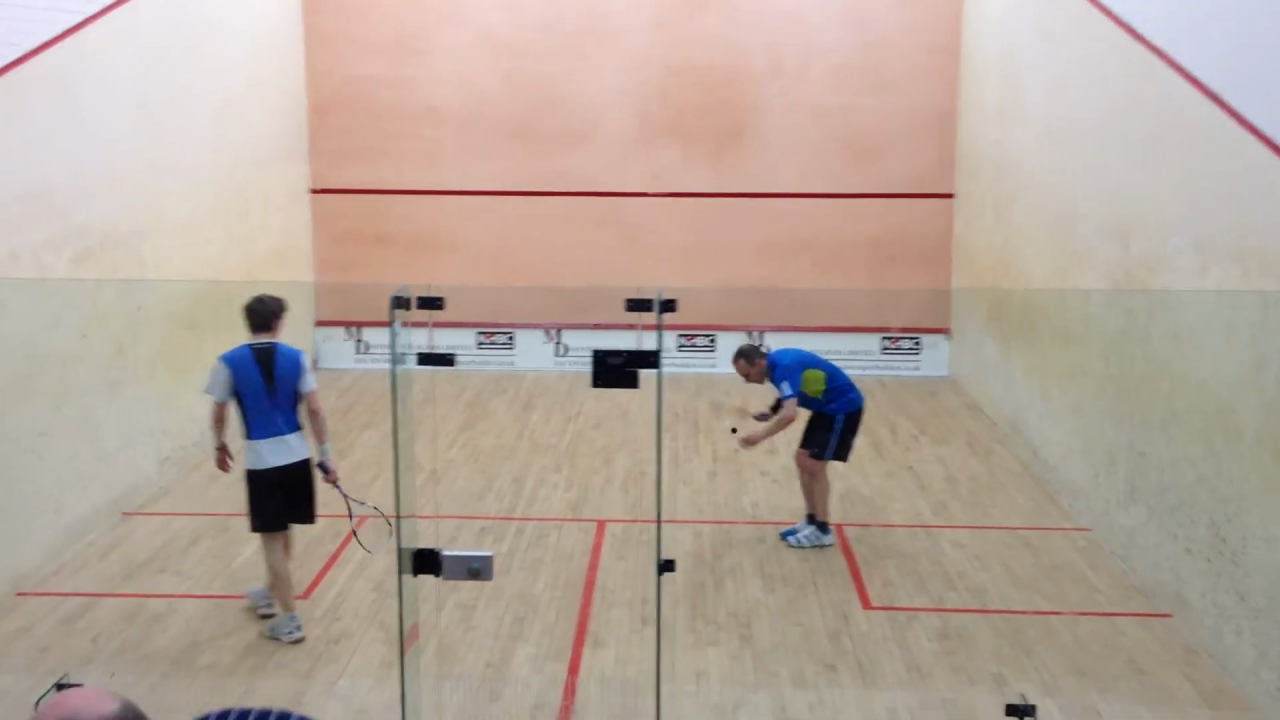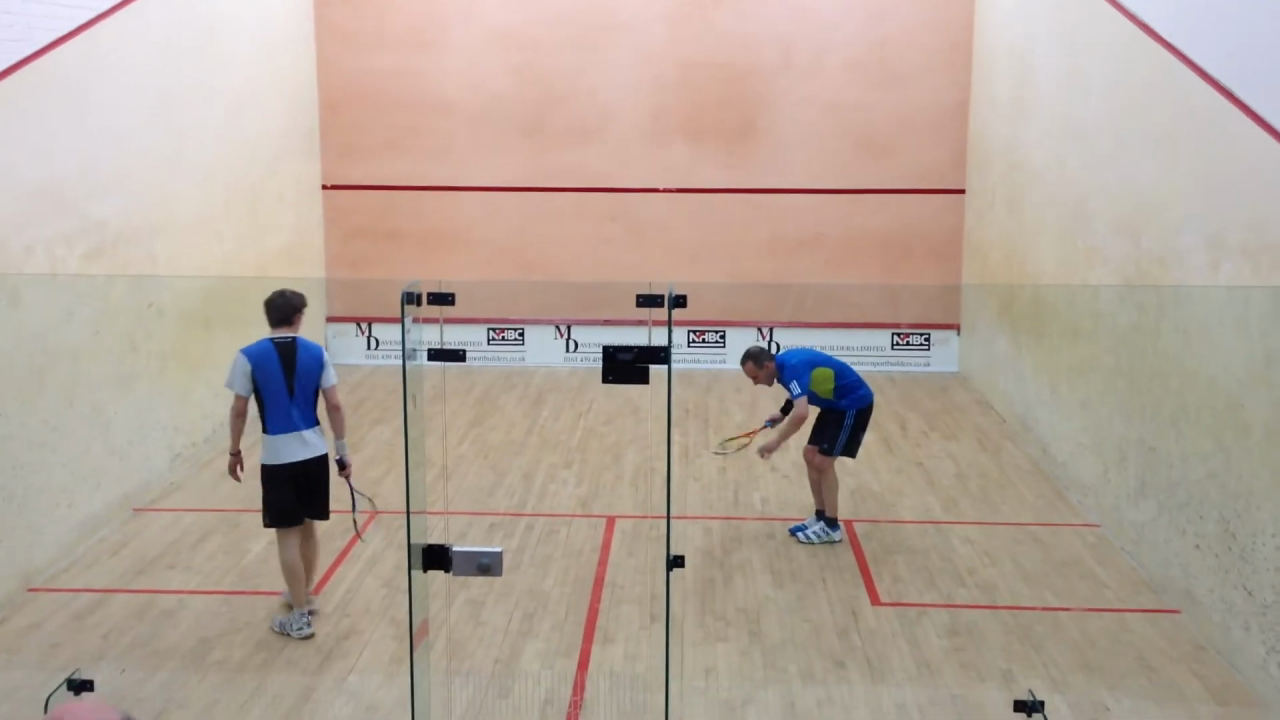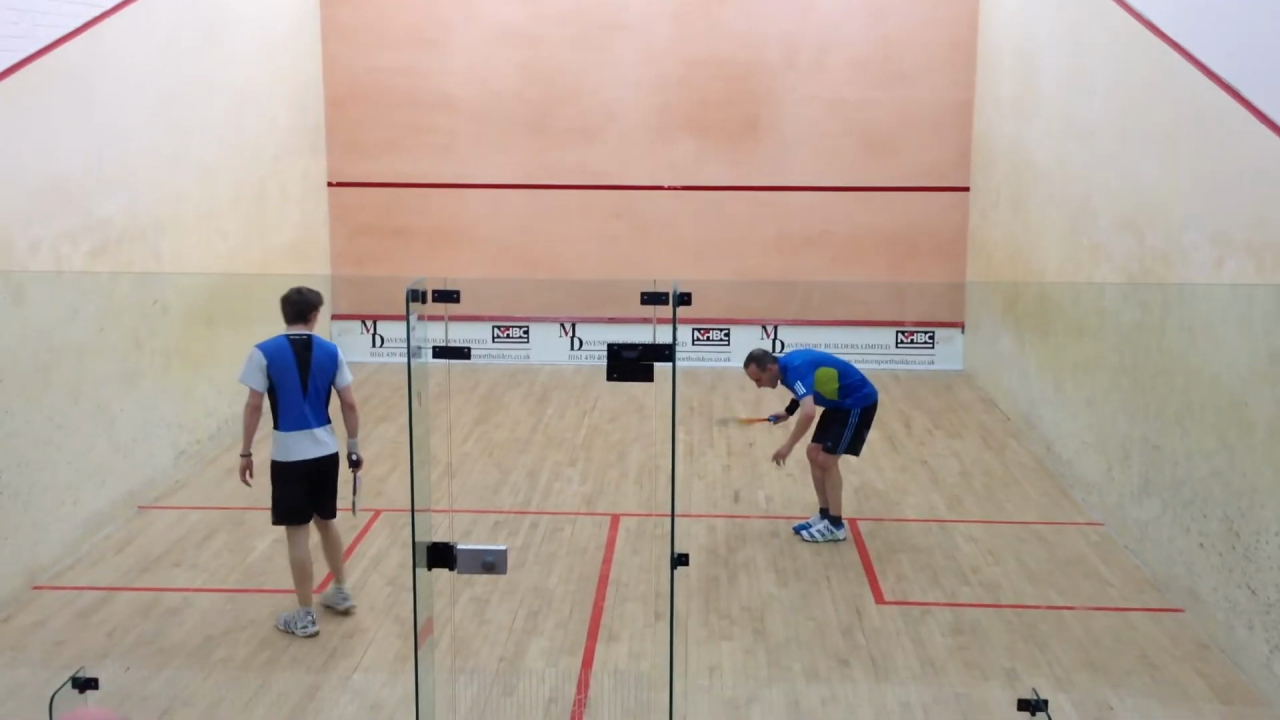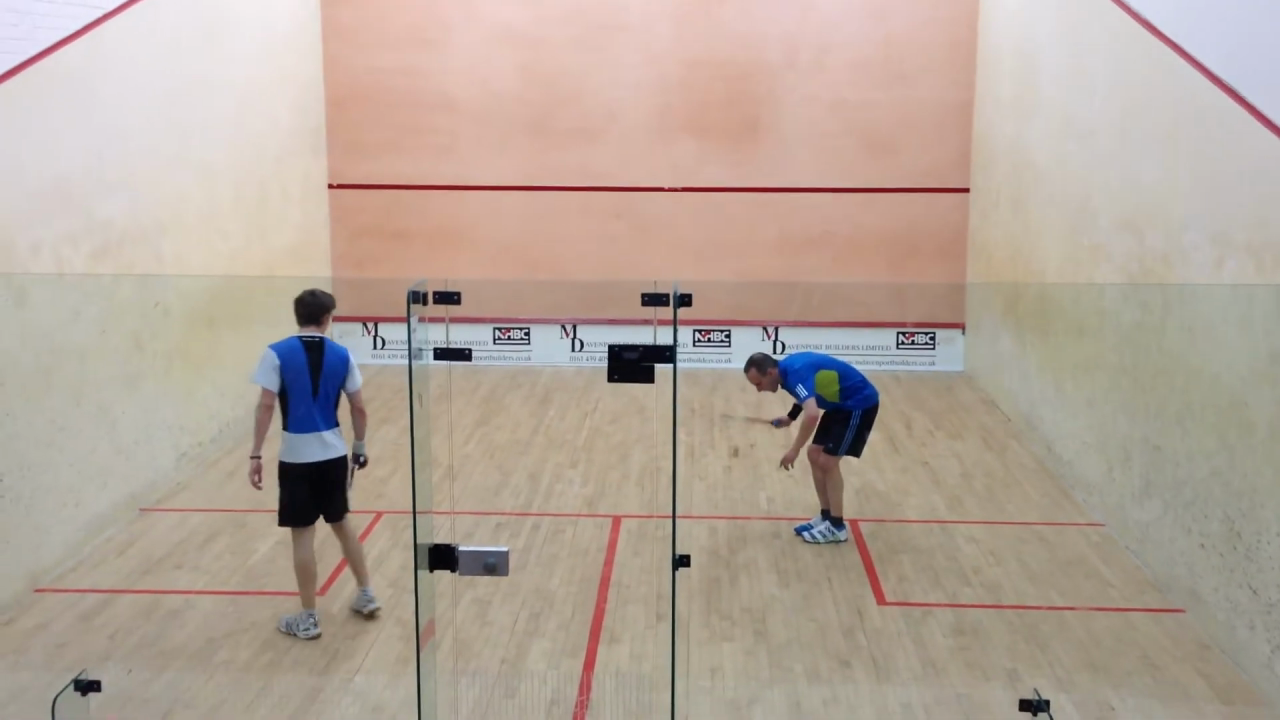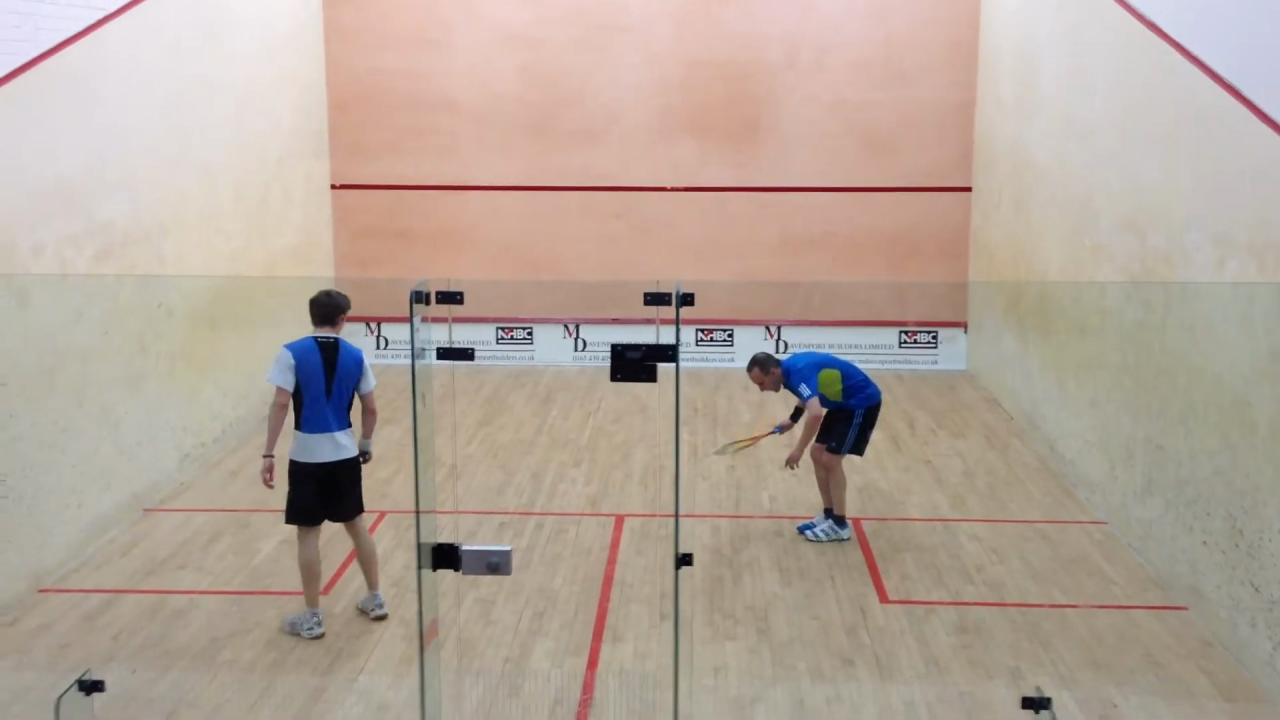
dt=0.1s
person 1, frame 1
left shoulder: (229, 363)
right shoulder: (296, 357)
left elbow: (219, 415)
right elbow: (314, 410)
left wrist: (220, 446)
right wrist: (326, 457)
left hip: (261, 462)
right hip: (297, 457)
left knee: (272, 540)
right knee: (283, 532)
left ankle: (288, 621)
right ankle: (271, 595)
person 1, frame 2
left shoulder: (249, 356)
right shoulder: (316, 353)
left elbow: (239, 411)
right elbow: (334, 406)
left wrist: (234, 451)
right wrist: (343, 451)
left hip: (277, 457)
right hip: (314, 452)
left knee: (288, 535)
right knee: (307, 526)
left ankle: (299, 617)
right ankle: (305, 595)
person 1, frame 3
left shoulder: (264, 353)
right shoulder: (331, 351)
left elbow: (254, 406)
right elbow: (349, 404)
left wrist: (245, 452)
right wrist: (354, 447)
left hip: (289, 454)
right hip: (326, 450)
left knee: (297, 533)
right knee: (327, 522)
left ankle: (304, 615)
right ankle: (340, 591)
person 1, frame 4
left shoulder: (277, 353)
right shoulder: (342, 355)
left elbow: (266, 406)
right elbow: (358, 408)
left wrist: (255, 455)
right wrist: (360, 448)
left hip: (296, 456)
right hip: (334, 453)
left knee: (302, 534)
right knee: (342, 524)
left ankle: (307, 618)
right ankle: (366, 595)
person 1, frame 5
left shoulder: (292, 353)
right shoulder: (356, 355)
left elbow: (280, 405)
right elbow: (370, 409)
left wrist: (268, 454)
right wrist: (365, 444)
left hip: (307, 456)
right hip: (345, 453)
left knee: (307, 535)
right knee: (356, 526)
left ankle: (312, 616)
right ankle: (375, 598)
person 2, frame 1
left shoulder: (784, 367)
right shoulder: (776, 362)
left elbow: (789, 415)
right elbow: (789, 394)
left wrist: (760, 436)
right wrist: (773, 411)
left hip: (844, 406)
right hip: (828, 406)
left knee: (815, 465)
right knee: (802, 459)
left ankle: (822, 530)
right ankle: (812, 521)
person 2, frame 2
left shoulder: (792, 367)
right shoulder: (784, 362)
left elbow: (801, 414)
right elbow: (798, 395)
left wrist: (776, 442)
right wrist: (783, 413)
left hip: (853, 403)
right hip: (837, 403)
left knee: (823, 461)
right knee: (810, 455)
left ankle: (831, 526)
right ankle: (820, 517)
person 2, frame 3
left shoulder: (795, 369)
right shoulder: (787, 364)
left elbow: (808, 413)
left wrist: (787, 446)
right wrist: (788, 412)
left hip: (858, 401)
right hip: (841, 402)
left knee: (827, 459)
right knee: (814, 453)
left ankle: (835, 525)
right ankle: (825, 515)
person 2, frame 4
left shoulder: (796, 372)
right shoulder: (787, 367)
left elbow: (812, 415)
left wrist: (794, 450)
right wrist: (790, 417)
left hip: (859, 403)
right hip: (842, 403)
left knee: (828, 461)
right knee: (815, 454)
left ankle: (836, 526)
right ankle: (826, 516)
person 2, frame 5
left shoulder: (798, 372)
right shoulder: (790, 368)
left elbow: (816, 414)
right elbow: (809, 397)
left wrist: (798, 450)
right wrist: (793, 420)
left hip: (861, 402)
right hip: (844, 402)
left knee: (831, 459)
right knee: (818, 454)
left ankle: (839, 525)
right ankle: (829, 515)
